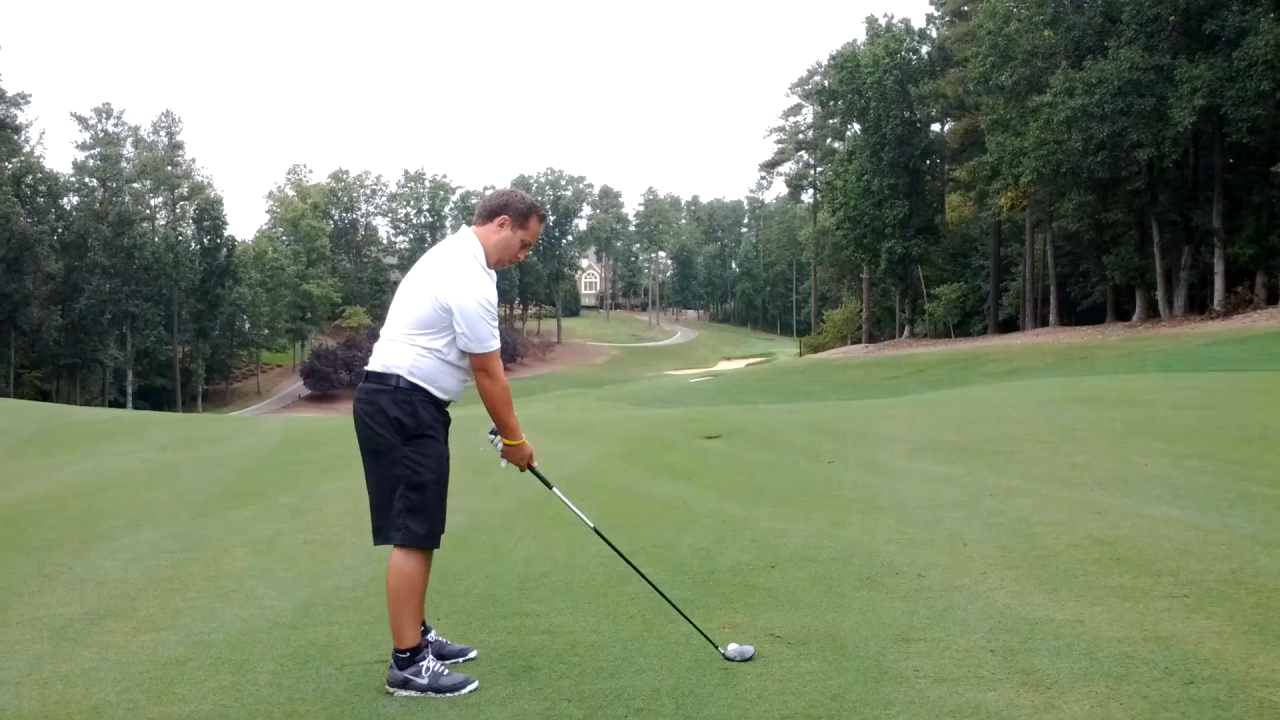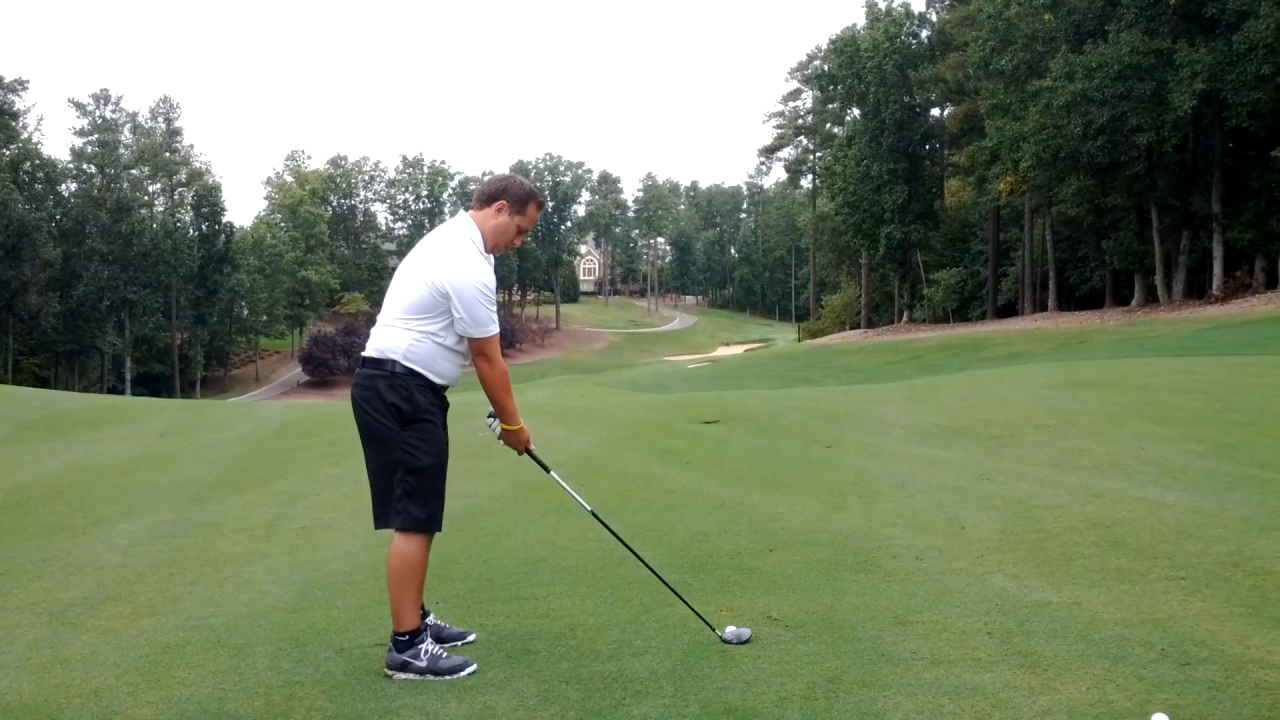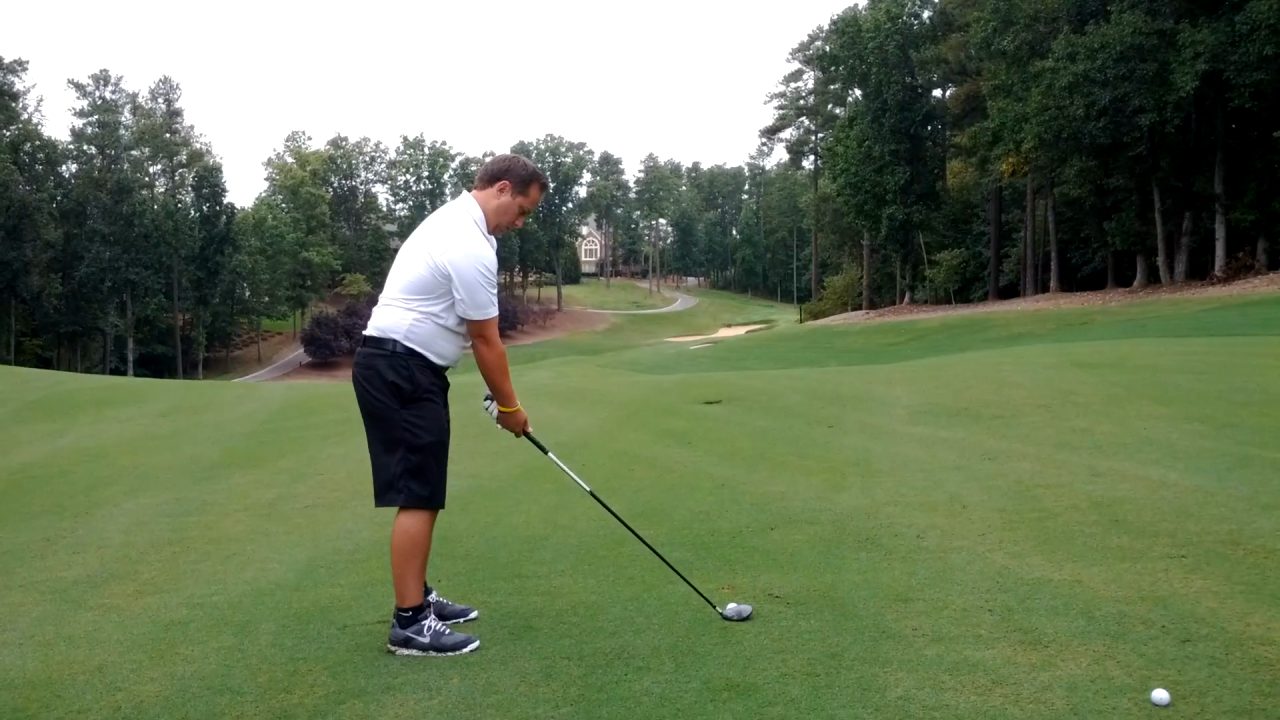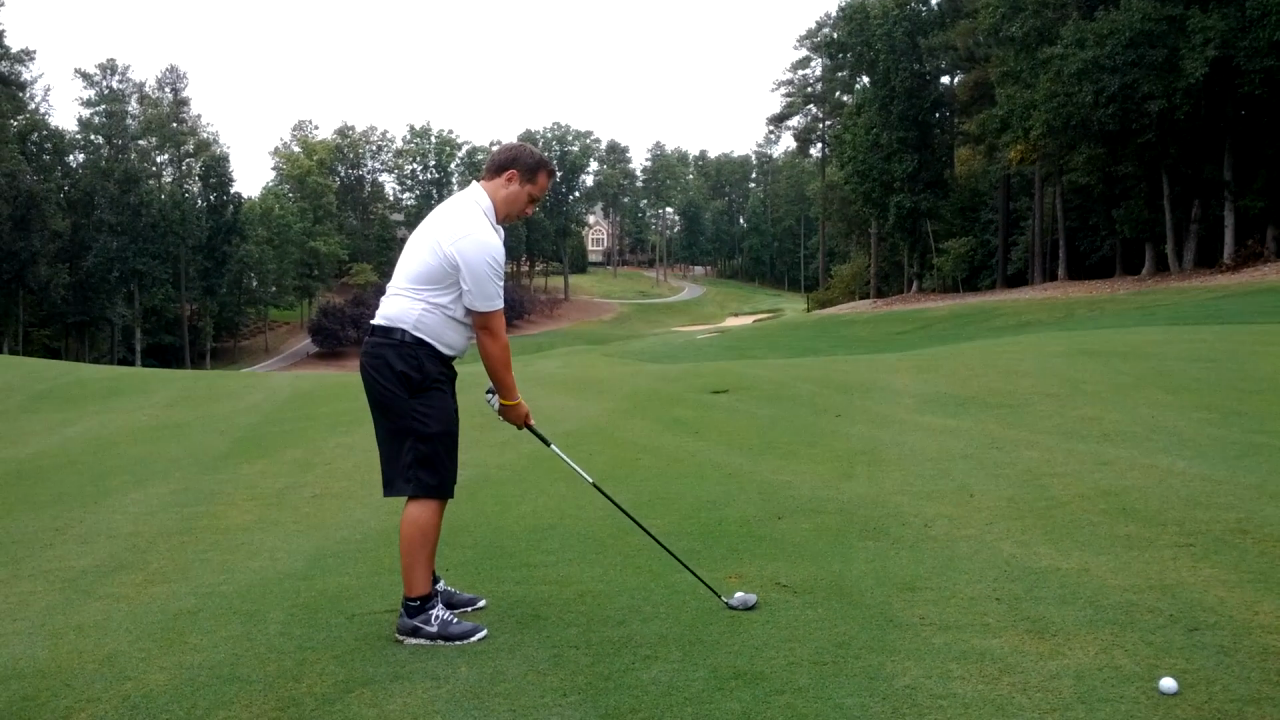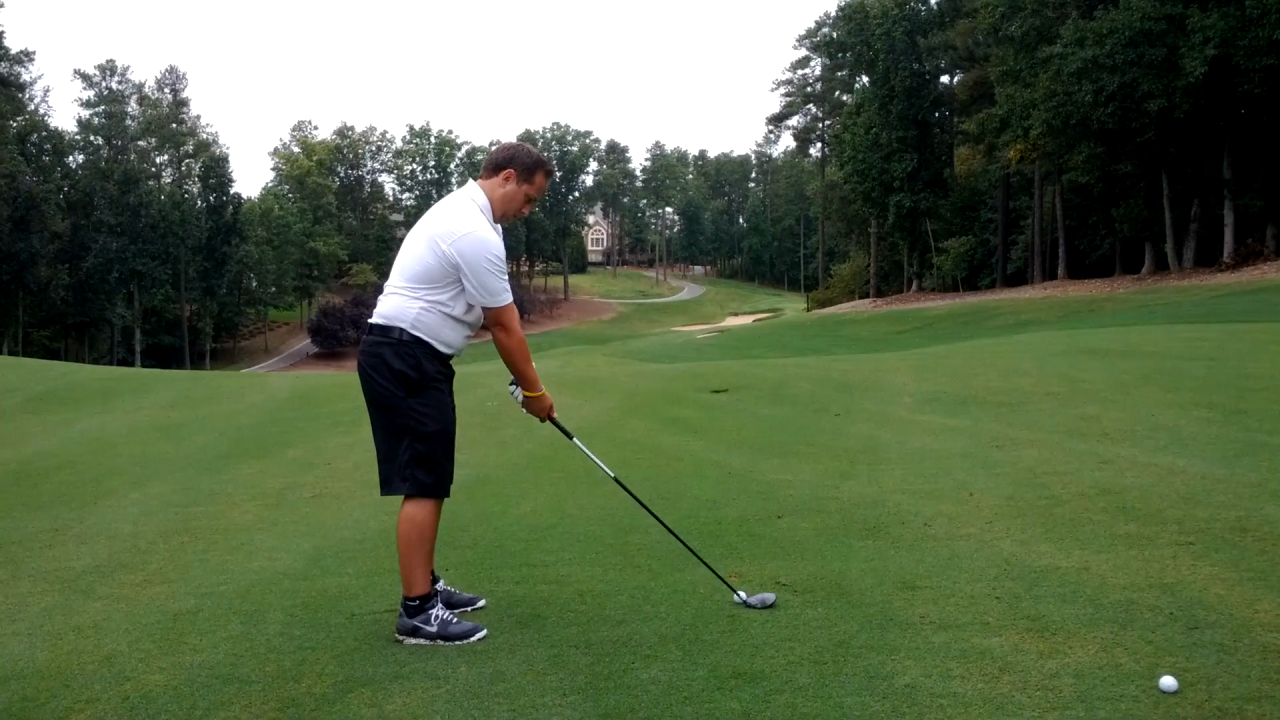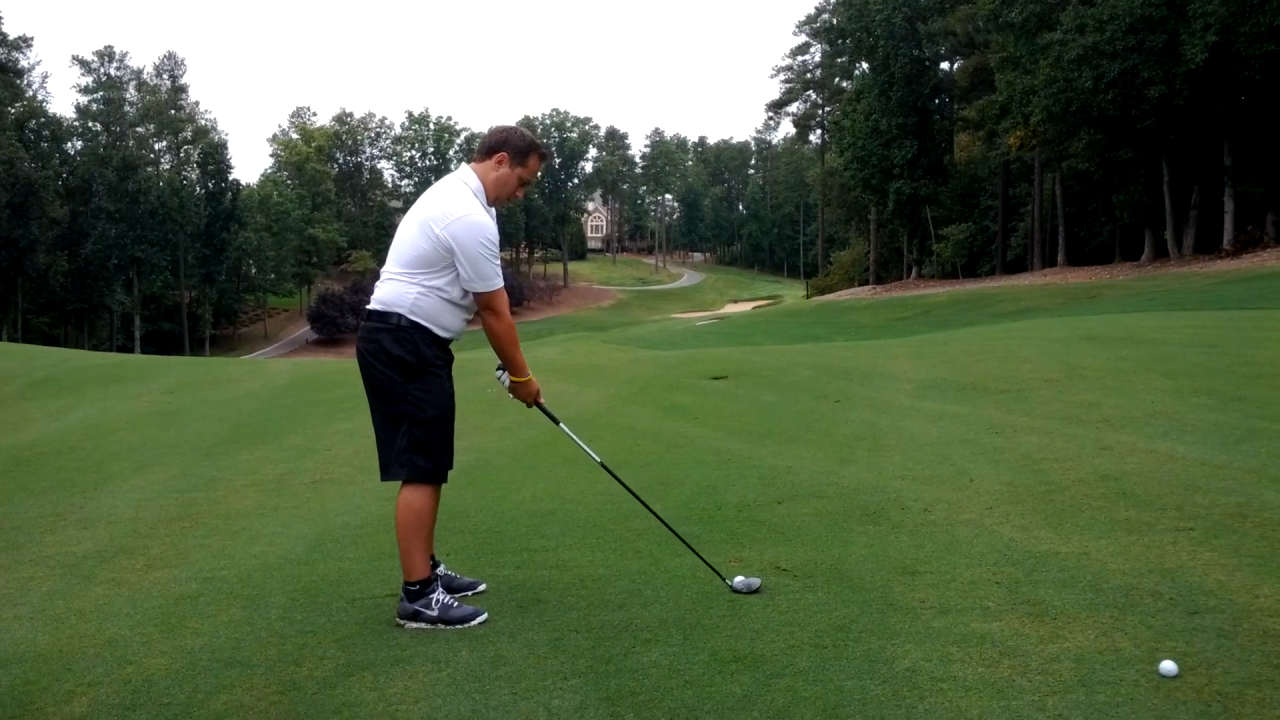
dt=0.4s
person 1, frame 1
left shoulder: (454, 253)
right shoulder: (470, 280)
right elbow: (488, 373)
right wrist: (514, 438)
left hip: (404, 400)
right hip: (401, 406)
left knee: (421, 528)
right knee: (413, 532)
left ankle: (415, 636)
right ankle: (408, 663)
person 1, frame 2
left shoulder: (450, 238)
right shoulder: (468, 267)
right elbow: (487, 359)
right wrist: (512, 424)
left hip: (400, 386)
right hip: (400, 391)
left knee: (420, 512)
right knee: (414, 517)
left ankle: (415, 619)
right ankle: (406, 647)
person 1, frame 3
left shoulder: (452, 218)
right shoulder: (471, 248)
right elbow: (486, 341)
right wrist: (509, 406)
left hip: (399, 365)
right hip: (401, 371)
left knee: (422, 490)
right knee: (418, 494)
left ankle: (417, 597)
right ankle: (409, 623)
person 1, frame 4
left shoulder: (462, 208)
right shoulder: (479, 239)
right elbow: (491, 333)
right wrist: (511, 400)
left hip: (405, 354)
right hip: (407, 359)
left knee: (430, 479)
right knee: (427, 483)
left ankle: (425, 587)
right ankle: (417, 612)
person 1, frame 5
left shoulder: (460, 208)
right shoulder: (476, 234)
left elbow: (493, 315)
right elbow: (504, 326)
left wrist: (526, 375)
right wrist: (534, 390)
left hip: (404, 353)
right hip: (404, 358)
left knee: (429, 479)
right knee: (423, 482)
left ankle: (424, 585)
right ankle: (416, 612)
person 1, frame 6
left shoulder: (455, 191)
right shoulder: (469, 219)
left elbow: (487, 301)
right elbow: (494, 311)
left wrist: (513, 363)
right wrist: (521, 376)
left hip: (405, 339)
right hip: (404, 344)
left knee: (428, 464)
right knee: (421, 468)
left ankle: (426, 571)
right ankle: (417, 597)
